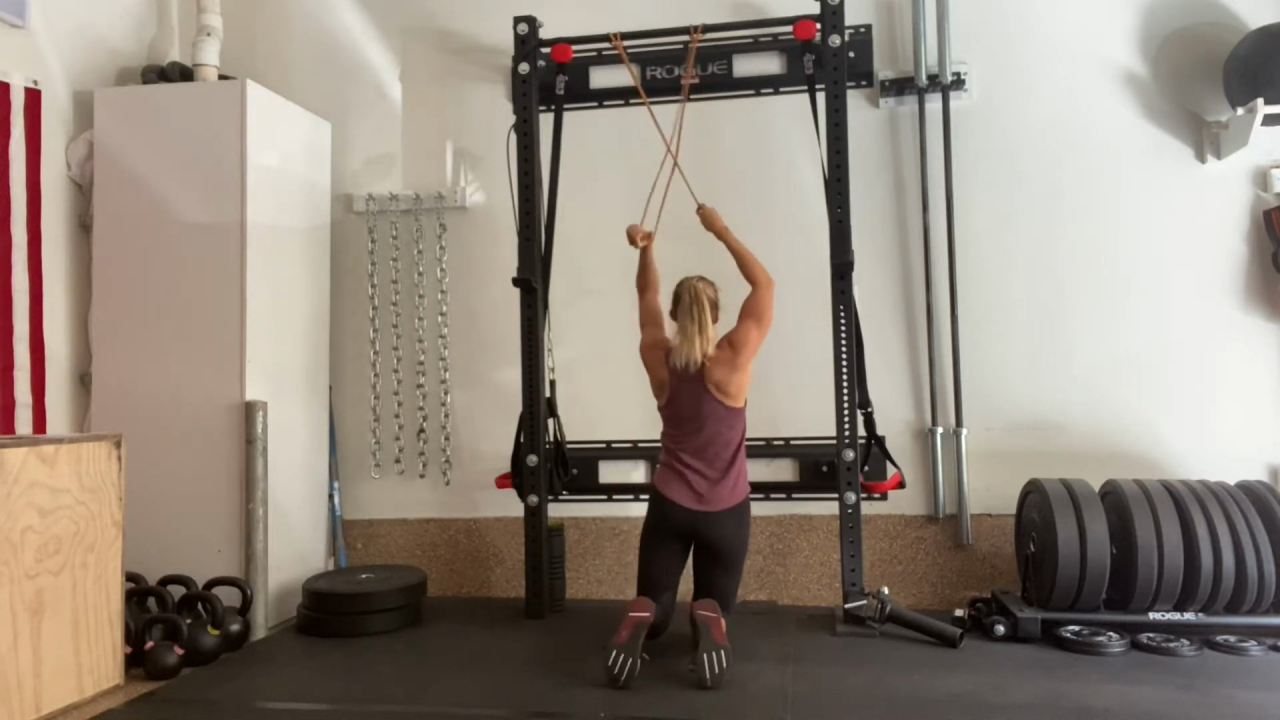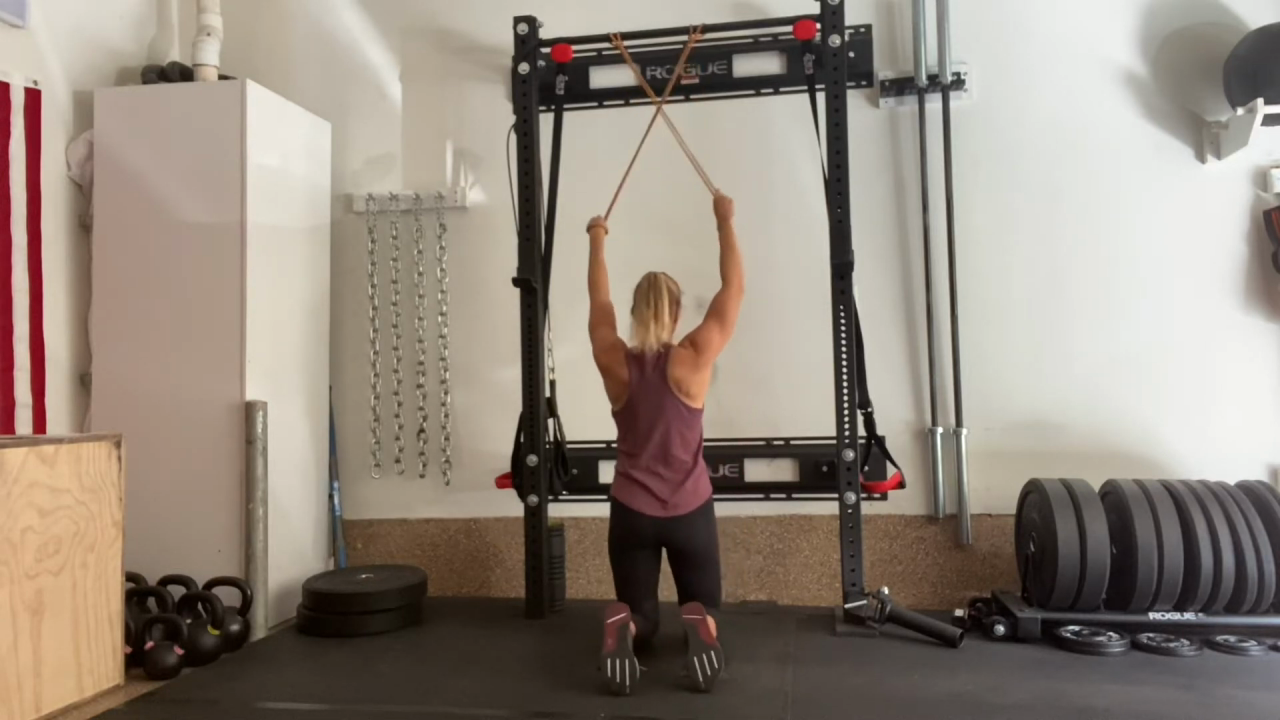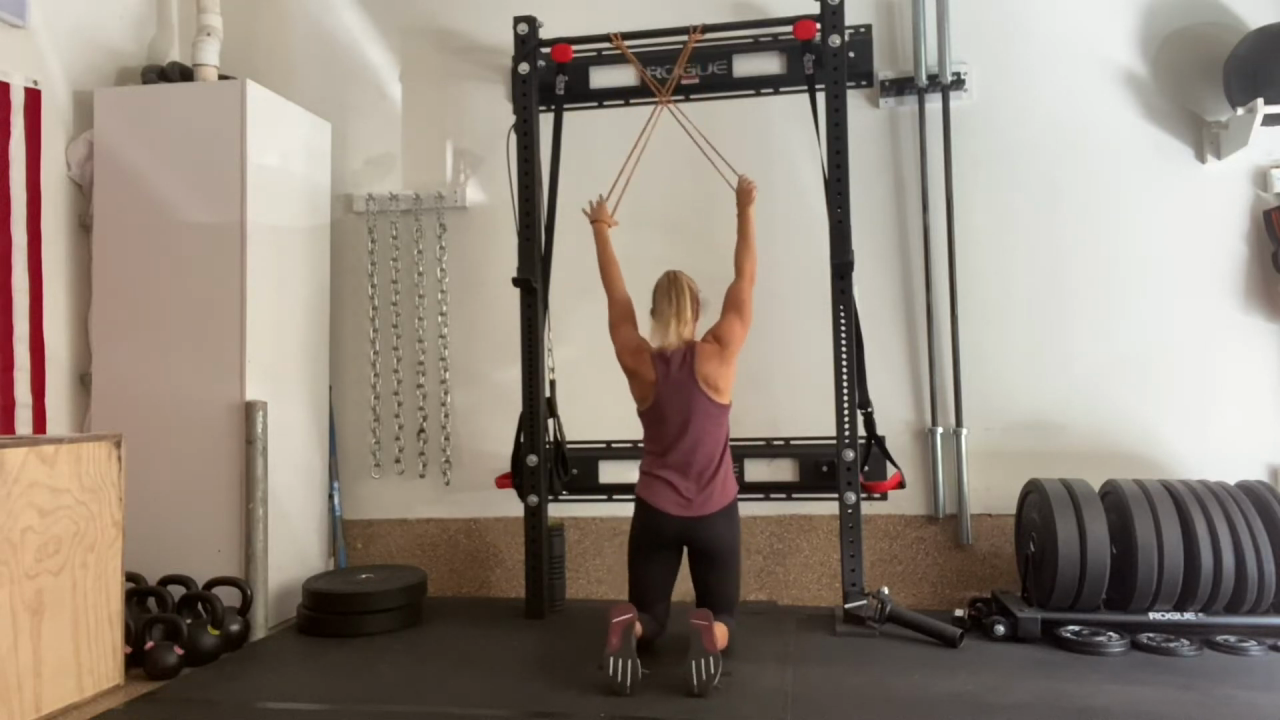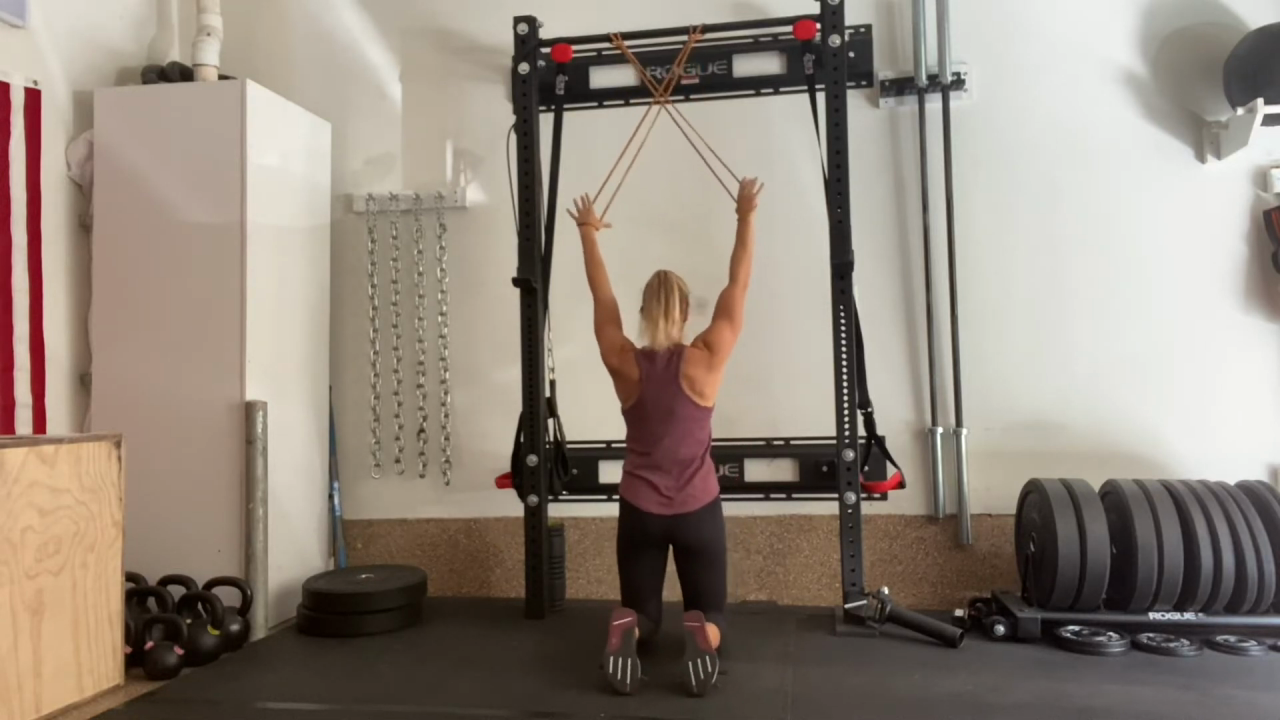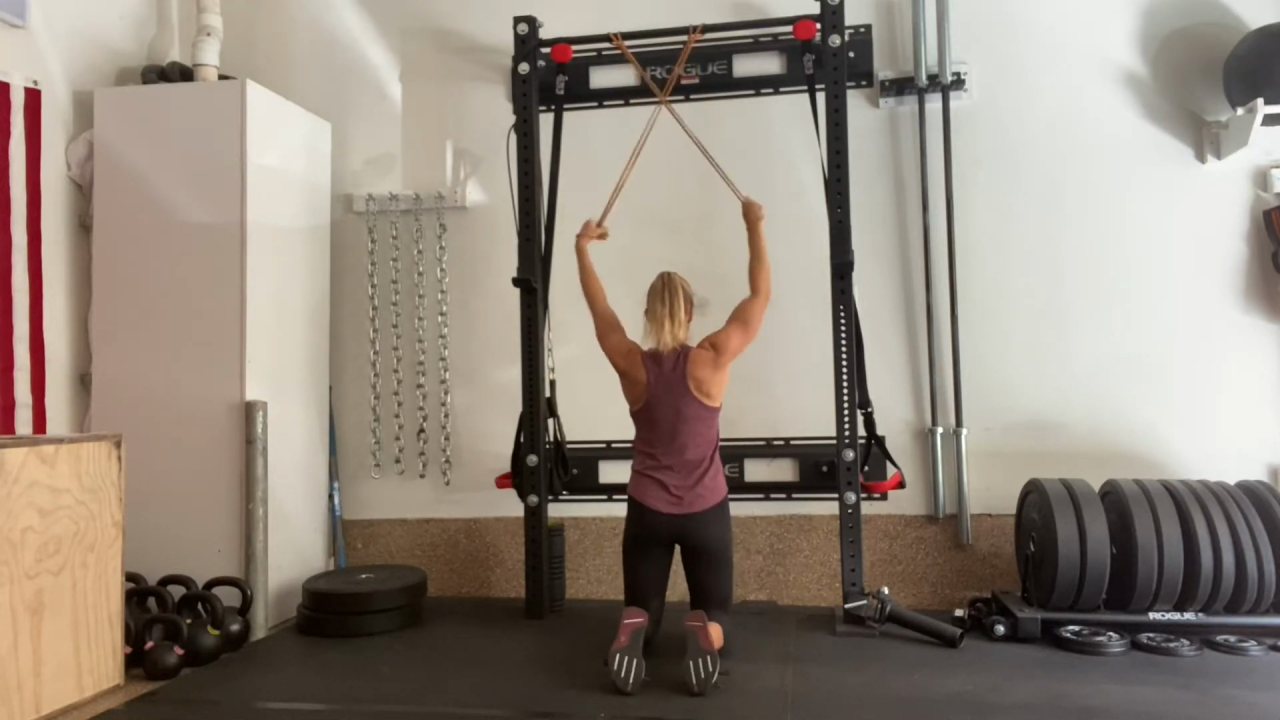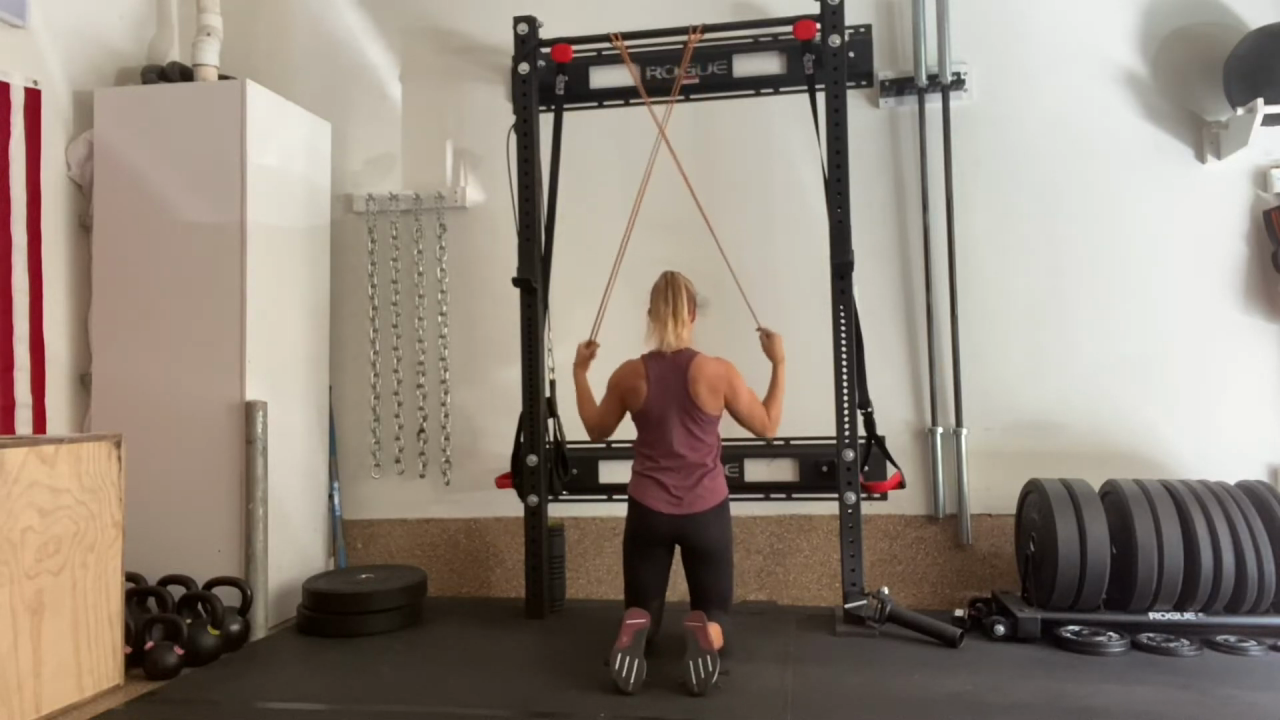
dt=0.5s
person 1, frame 1
left shoulder: (658, 361)
right shoulder: (733, 359)
left elbow: (647, 299)
right elbow: (764, 285)
left wrist: (644, 251)
right wrist: (719, 229)
left hip: (669, 506)
right hip: (726, 511)
left knee: (653, 604)
right knee: (716, 603)
left ankle: (638, 618)
right ankle: (710, 623)
person 1, frame 2
left shoulder: (614, 363)
right shoulder: (693, 360)
left elbow: (599, 298)
right elbow: (734, 288)
left wrist: (597, 239)
right wrist: (724, 220)
left hip: (631, 512)
right hip: (689, 512)
left knee: (642, 619)
right knee: (704, 605)
left ankle: (623, 627)
right ankle: (698, 629)
person 1, frame 3
left shoulder: (638, 363)
right shoulder: (717, 357)
left elbow: (615, 293)
right elbow: (745, 280)
left wrist: (601, 230)
right wrist: (745, 210)
left hip: (654, 511)
right hip: (714, 513)
left knee: (648, 613)
right knee: (720, 614)
left ankle: (628, 627)
right ankle: (708, 635)
person 1, frame 4
left shoulder: (624, 364)
right shoulder: (704, 362)
left elbow: (602, 296)
right elbow: (736, 288)
left wrist: (587, 232)
right wrist: (746, 217)
left hip: (640, 511)
right hip: (698, 511)
left knee: (640, 611)
right knee: (709, 612)
left ankle: (626, 632)
right ankle: (699, 635)
person 1, frame 5
left shoulder: (631, 365)
right shoulder: (711, 361)
left elbow: (597, 304)
right elbow: (759, 296)
left wrist: (583, 248)
right wrist: (756, 229)
left hip: (648, 511)
right hip: (706, 511)
left knee: (642, 607)
right knee: (714, 611)
left ankle: (633, 632)
right ankle: (705, 635)
person 1, frame 6
left shoulder: (630, 375)
right shoulder: (717, 372)
left elbow: (596, 430)
right elbow: (769, 426)
left wrist: (580, 372)
right wrist: (779, 362)
left hip: (648, 510)
right hip: (706, 510)
left knee: (642, 606)
right knee: (714, 611)
left ankle: (634, 632)
right ankle: (704, 633)
